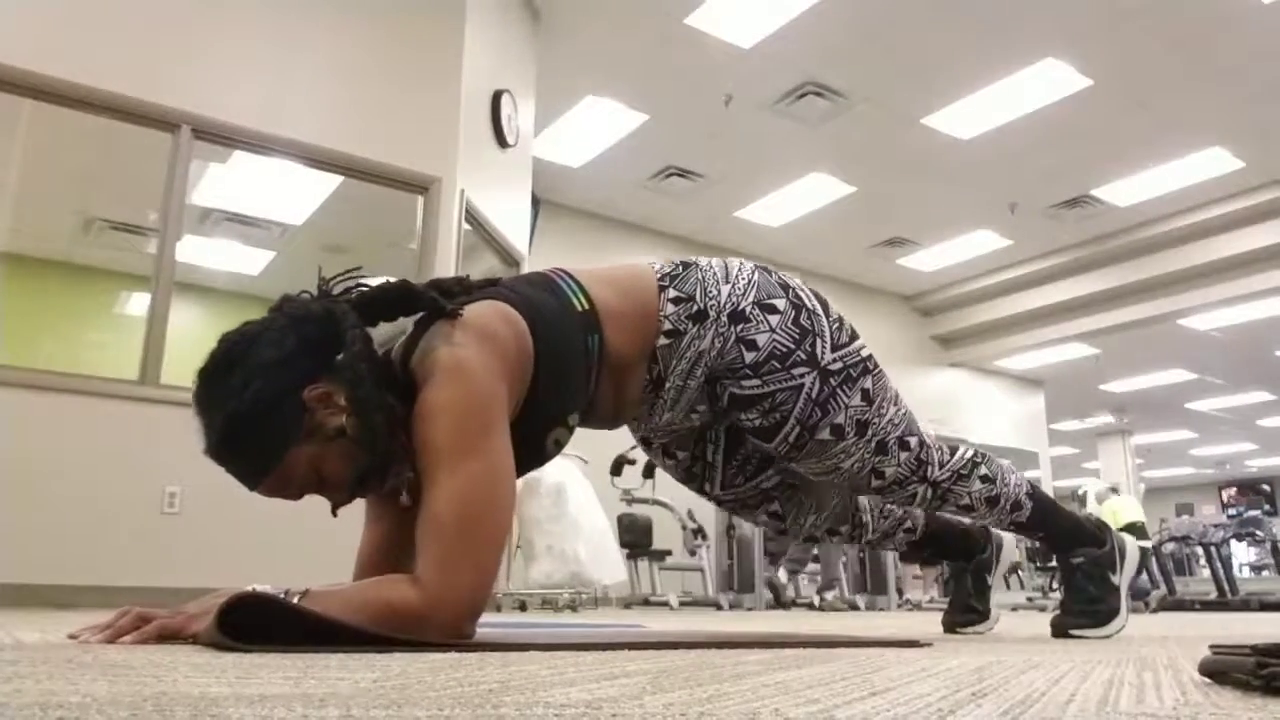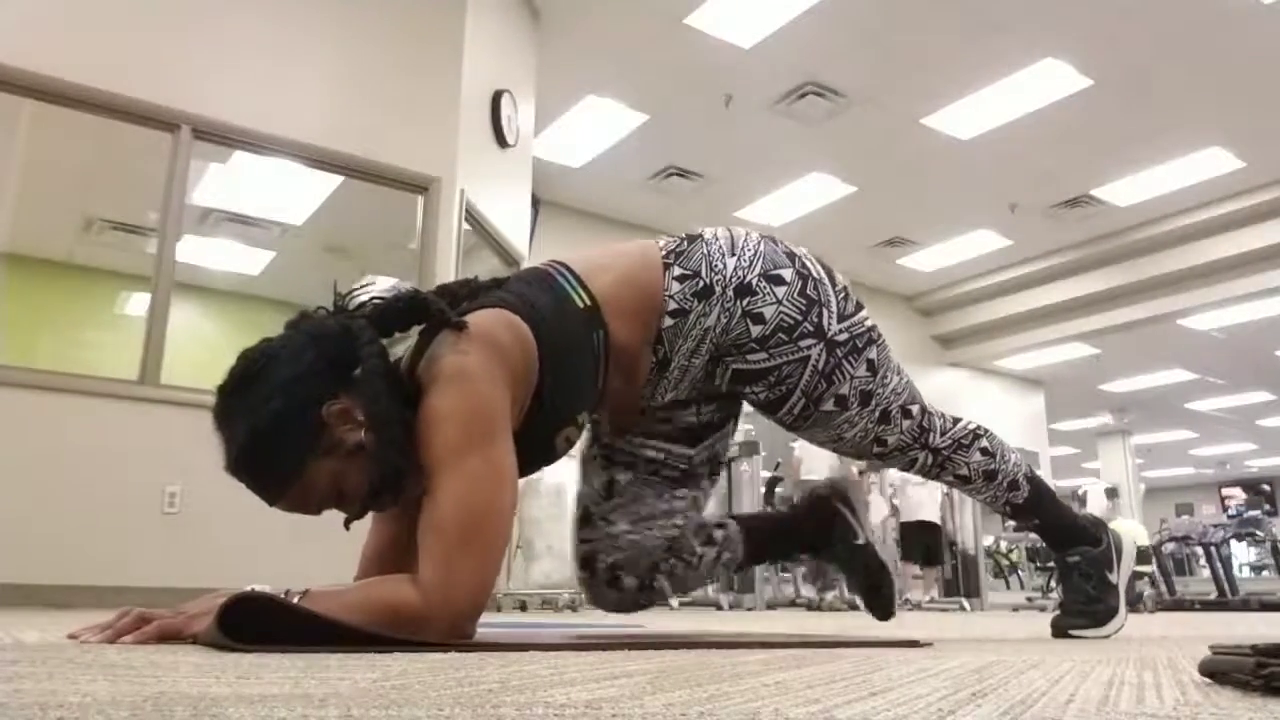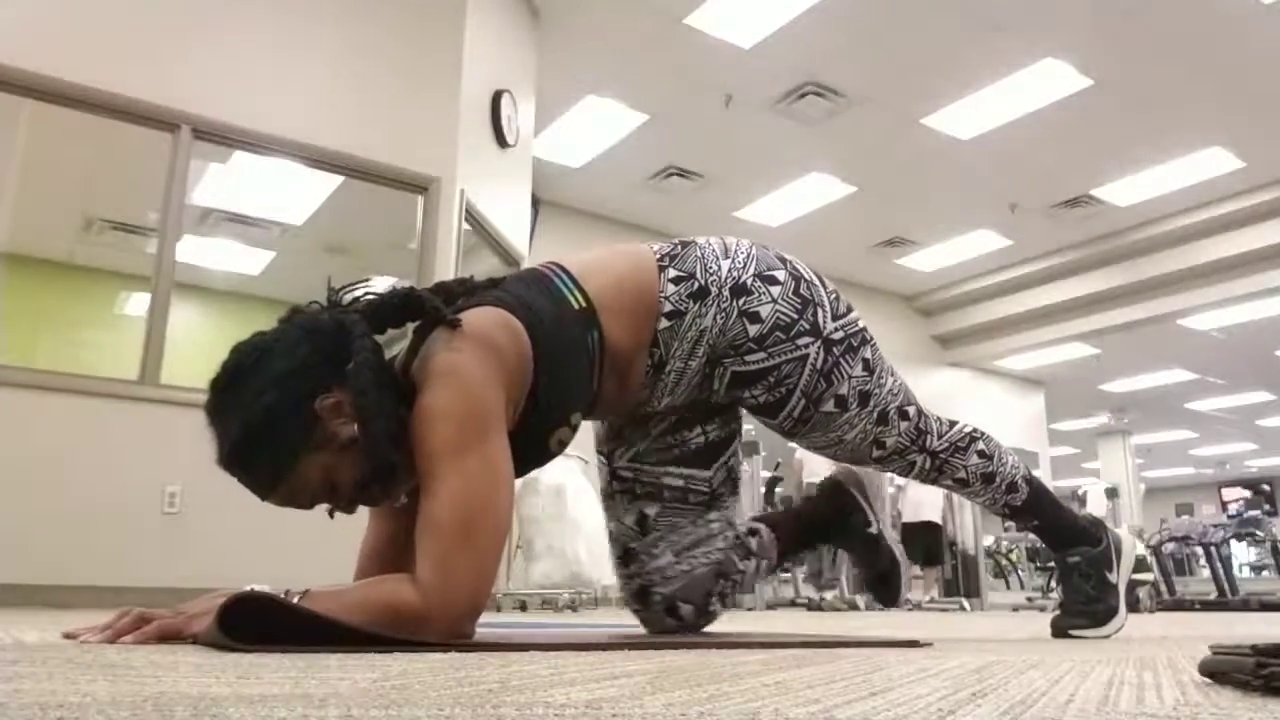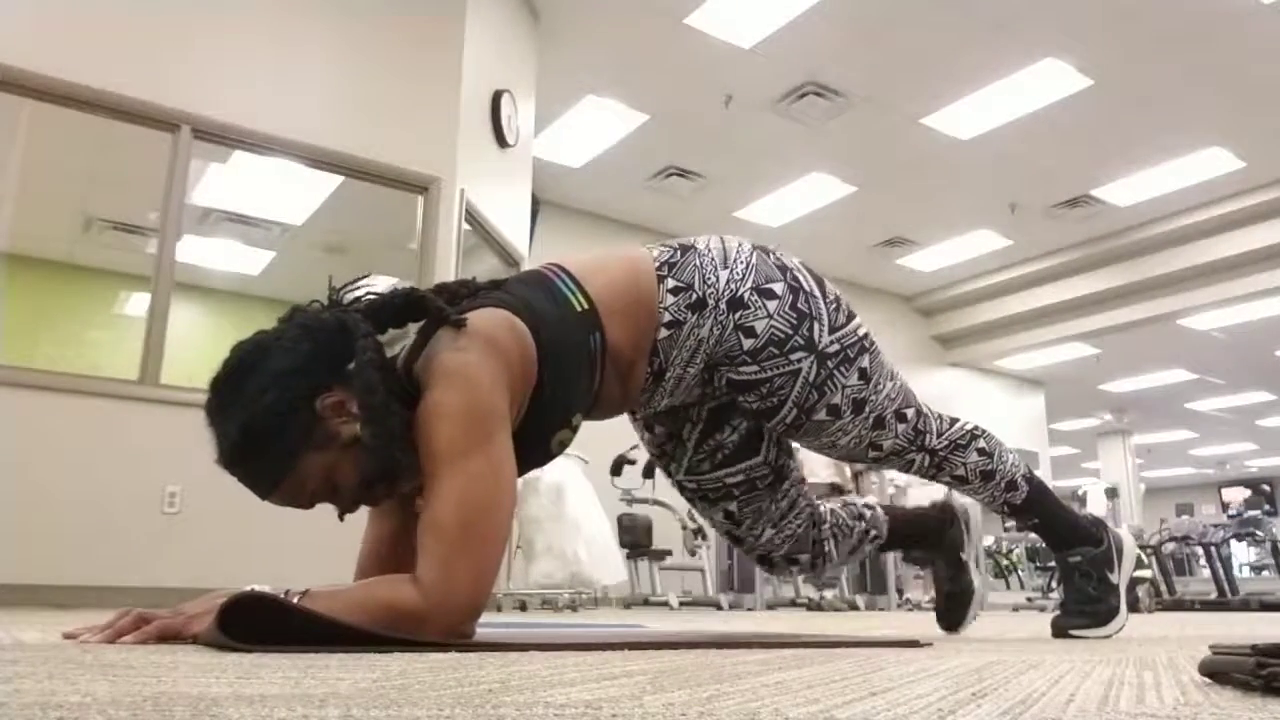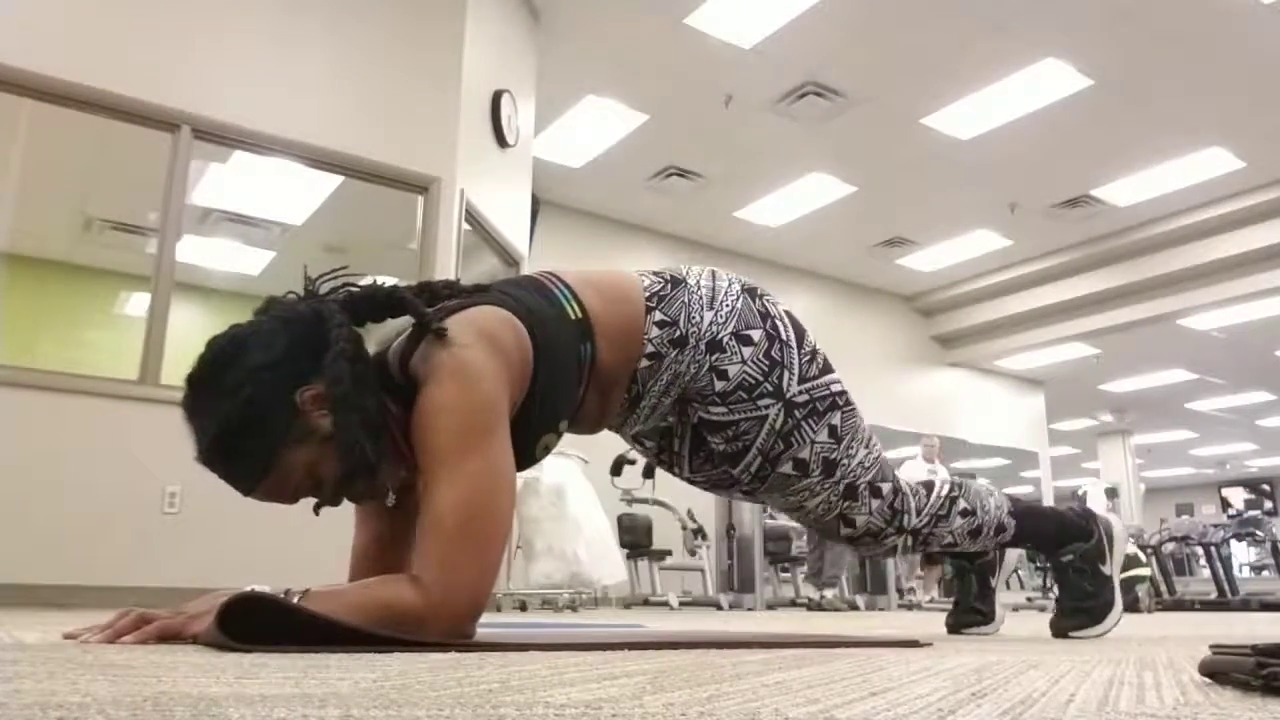
dt=0.3s
person 1, frame 1
left shoulder: (456, 374)
right shoulder: (398, 407)
left elbow: (445, 606)
right elbow: (385, 586)
left wrist: (250, 606)
left hip: (747, 331)
right hip: (681, 405)
left knee: (908, 471)
right knee: (813, 517)
left ankle: (1090, 544)
right ankle: (961, 545)
person 1, frame 2
left shoulder: (459, 379)
right shoulder: (408, 404)
left elbow: (445, 606)
right elbow: (386, 592)
left hip: (753, 300)
right hip: (671, 378)
left knee: (915, 440)
right knee: (616, 571)
left ankle: (1087, 544)
right ankle: (822, 532)
person 1, frame 3
left shoulder: (452, 379)
right shoulder: (400, 402)
left elbow: (445, 605)
right elbow: (387, 585)
left hip: (747, 307)
right hip: (667, 383)
left knee: (908, 442)
right knee: (676, 595)
left ankle: (1086, 543)
right ankle: (830, 520)
person 1, frame 4
left shoulder: (456, 378)
right shoulder: (401, 405)
left elbow: (444, 605)
right elbow: (384, 591)
left hip: (745, 313)
right hip: (681, 389)
left knee: (912, 439)
right knee: (784, 540)
left ankle: (1088, 543)
right ankle: (931, 534)
person 1, frame 5
left shoulder: (456, 378)
right shoulder: (388, 405)
left elbow: (444, 604)
right elbow: (380, 586)
right wrist: (246, 608)
left hip: (720, 344)
right hip: (662, 409)
left knee: (873, 508)
right knee: (835, 494)
left ankle: (1070, 532)
right ankle: (976, 557)
